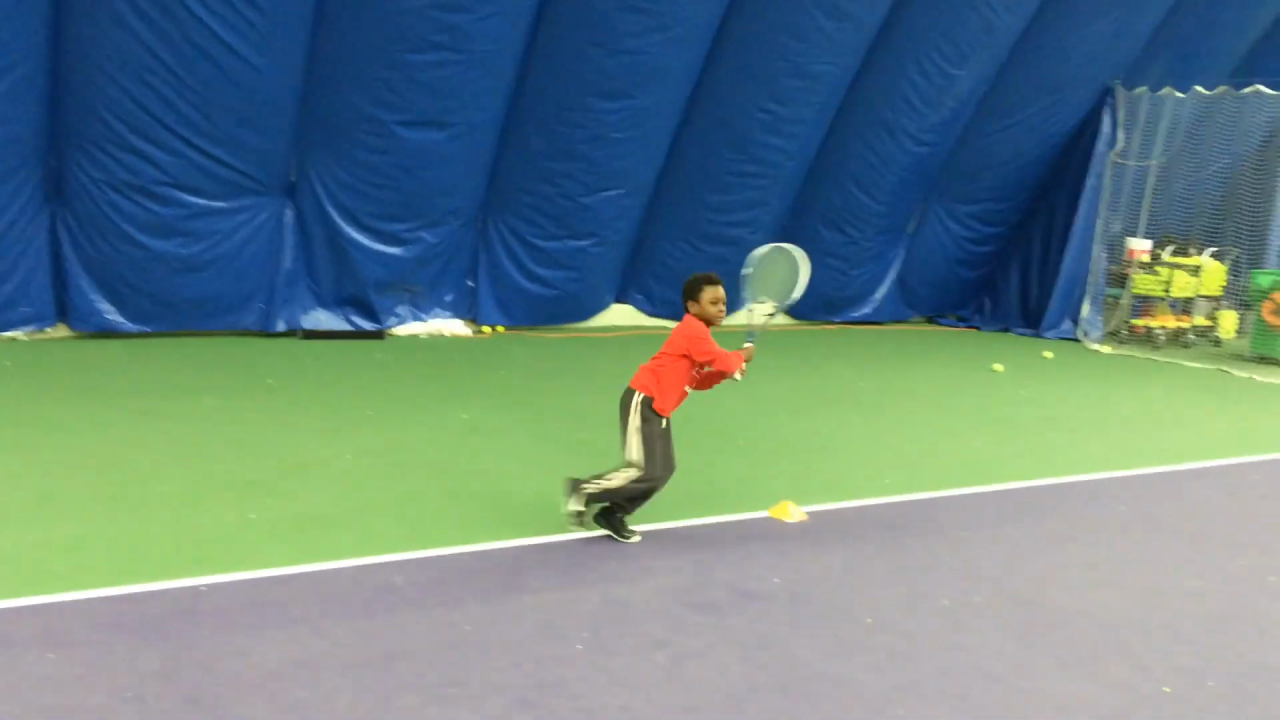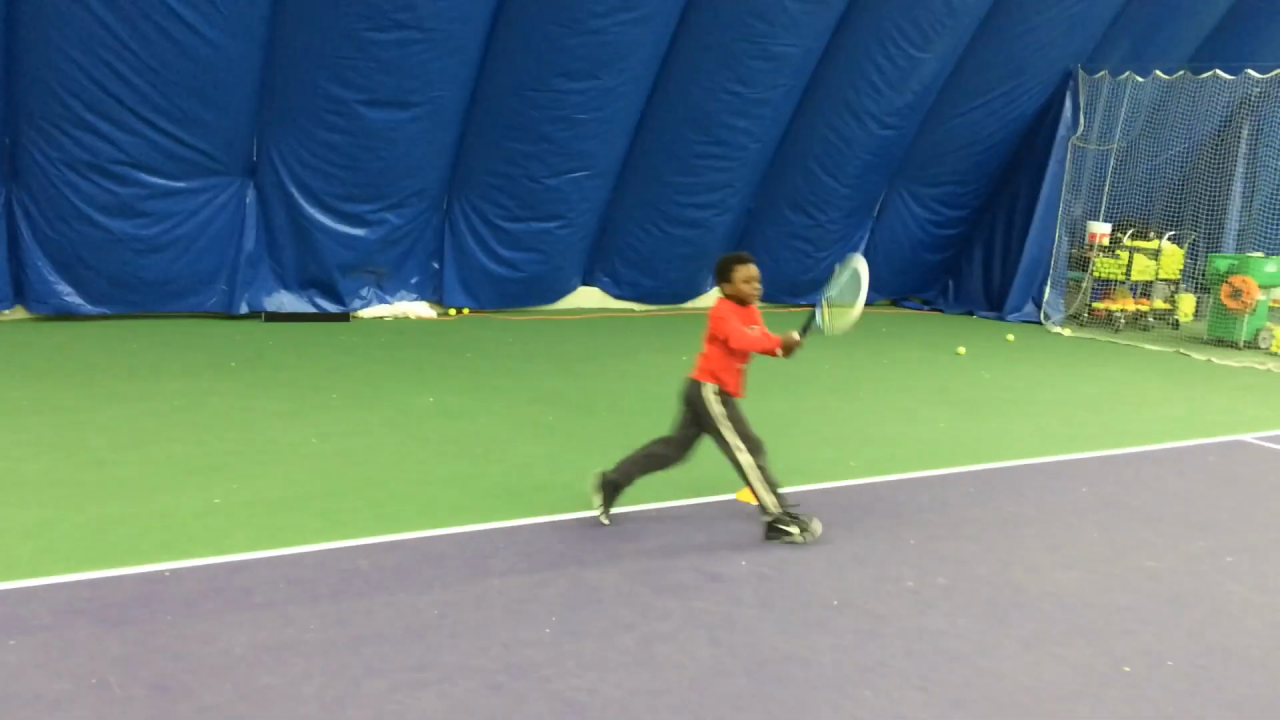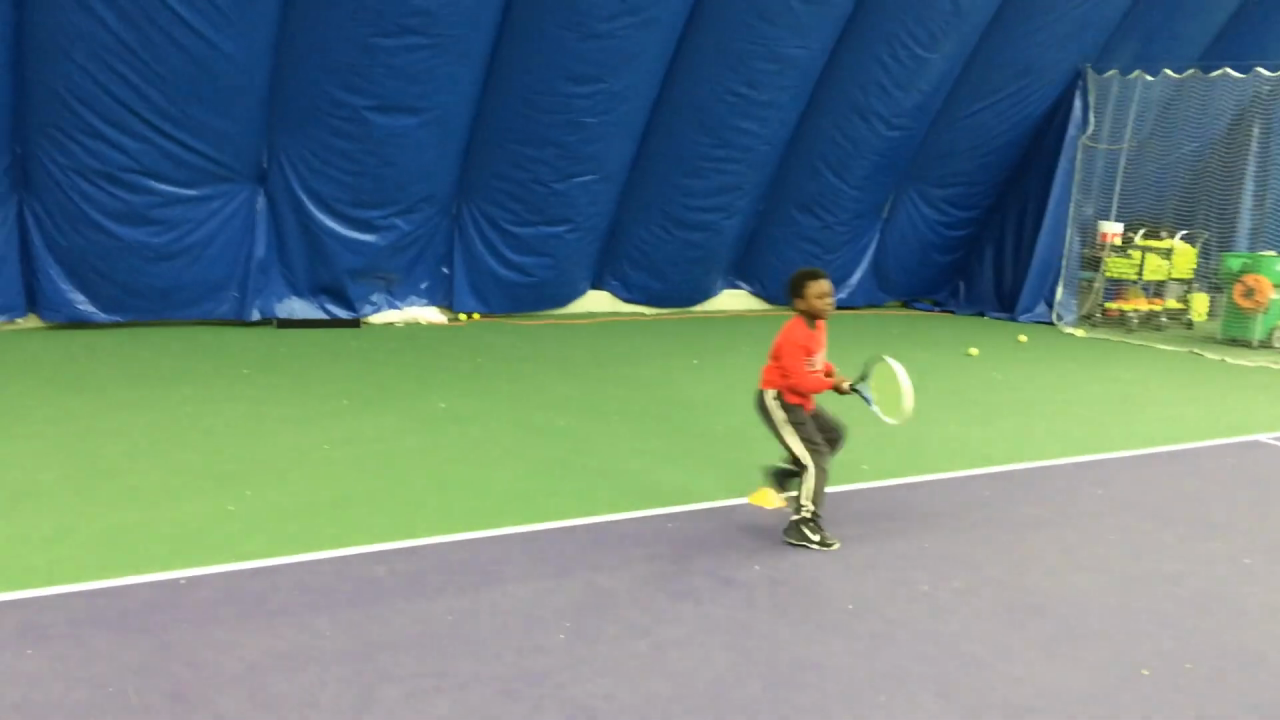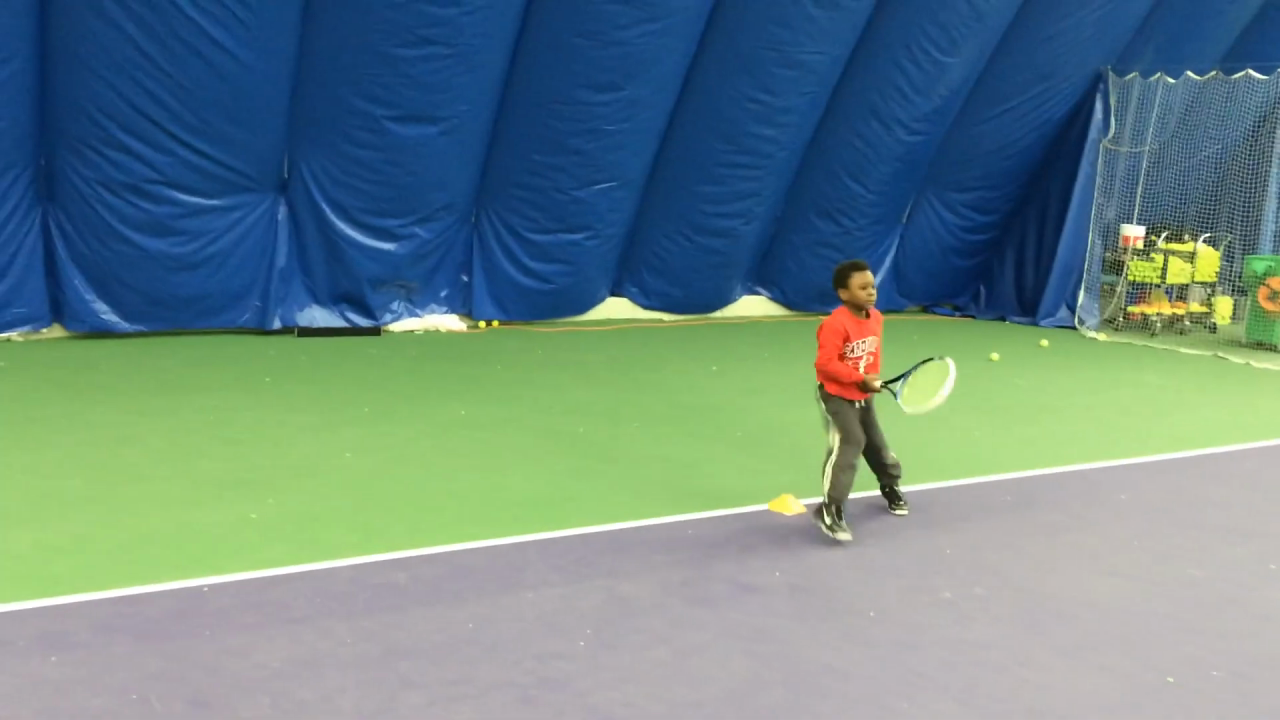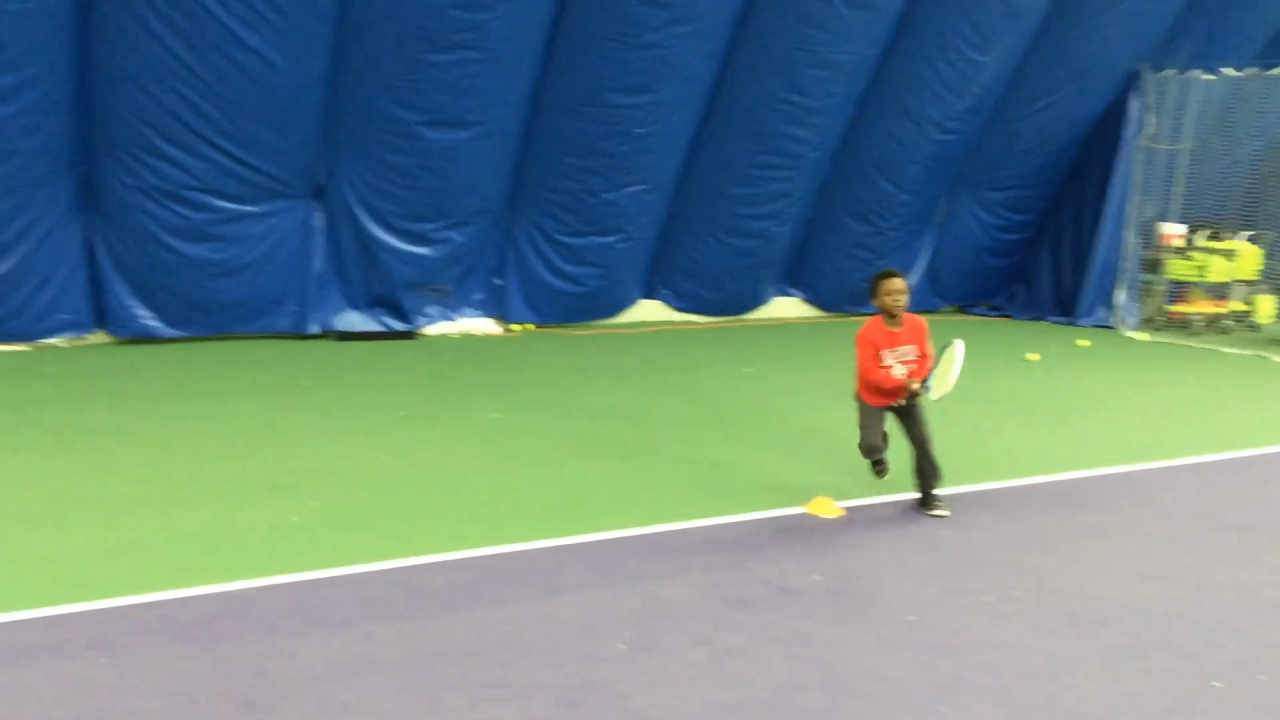
dt=0.2s
person 1, frame 1
left shoulder: (699, 333)
right shoulder: (692, 332)
left elbow: (700, 380)
right elbow: (721, 361)
left wrist: (731, 369)
right wrist: (742, 357)
left hip: (656, 408)
right hip: (644, 401)
left knee: (662, 470)
right knee: (648, 471)
left ankle: (611, 514)
right ankle: (585, 491)
person 1, frame 2
left shoulder: (751, 312)
right shoulder: (722, 313)
left elbow: (764, 340)
right elbow: (740, 341)
left wrist: (784, 344)
right wrist: (780, 342)
left hip: (717, 393)
right hip: (710, 391)
left knee: (675, 445)
right knee: (750, 450)
left ankle: (610, 482)
right ankle: (778, 518)
person 1, frame 3
left shoulder: (818, 326)
right shoulder: (795, 336)
right elbow: (796, 379)
left wrist: (833, 374)
right wrist: (831, 385)
left hip: (800, 400)
right hip: (778, 401)
left knee: (834, 433)
right knee: (814, 458)
left ankle: (785, 476)
right ankle: (803, 524)
person 1, frame 4
left shoulder: (875, 318)
right shoulder: (833, 323)
right elbow: (826, 363)
left wrist: (872, 377)
right wrist: (862, 379)
left hip: (861, 394)
right hip: (835, 393)
left knee: (875, 444)
right knee: (849, 443)
left ankle: (890, 488)
right ankle: (830, 509)
person 1, frame 5
left shoulder: (918, 325)
right shoulder: (868, 333)
left elbow: (925, 356)
right elbow: (868, 372)
left wrist: (917, 380)
right wrist: (897, 381)
left hip: (906, 395)
right hip: (872, 396)
left knee: (923, 442)
right knee: (871, 441)
left ankle: (930, 494)
right ankle: (878, 457)
